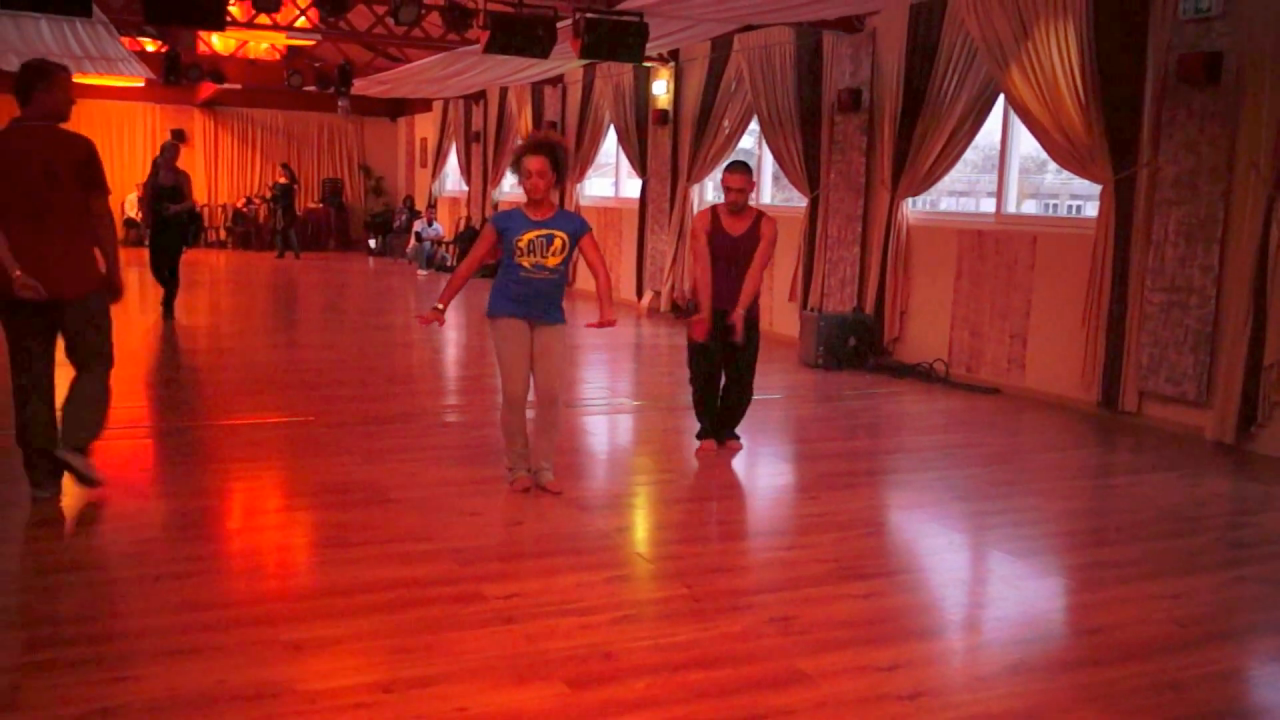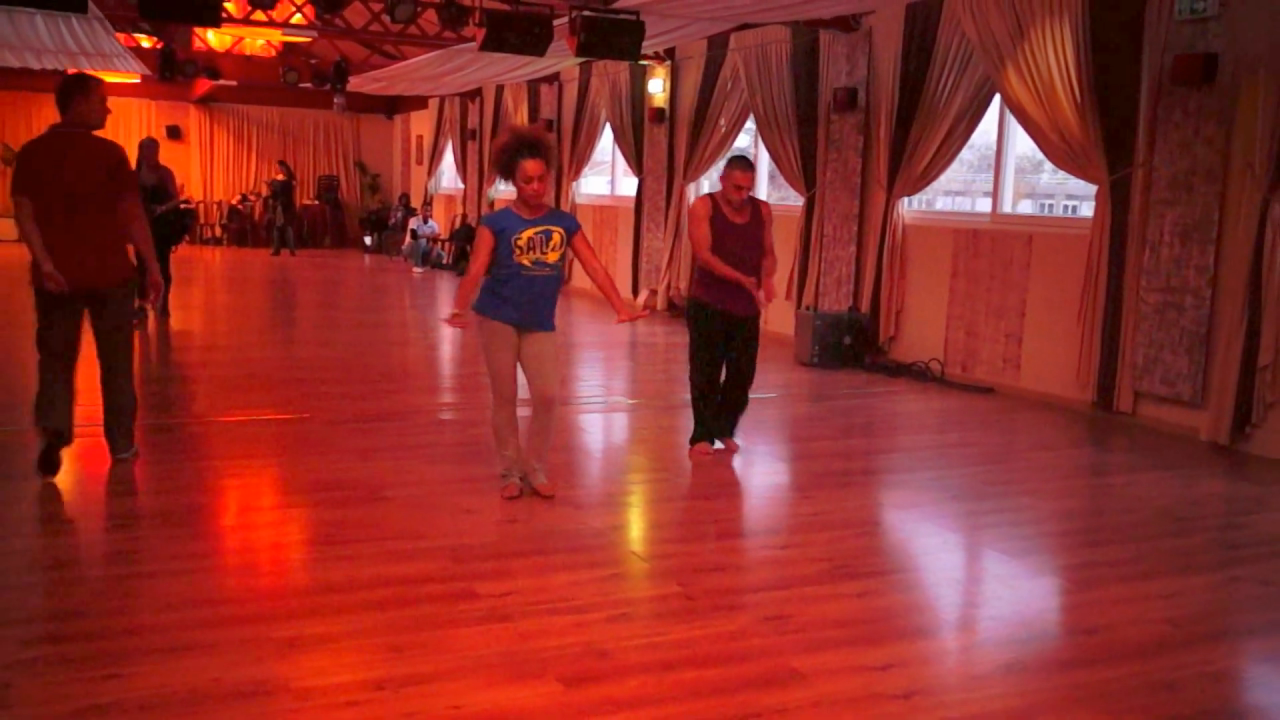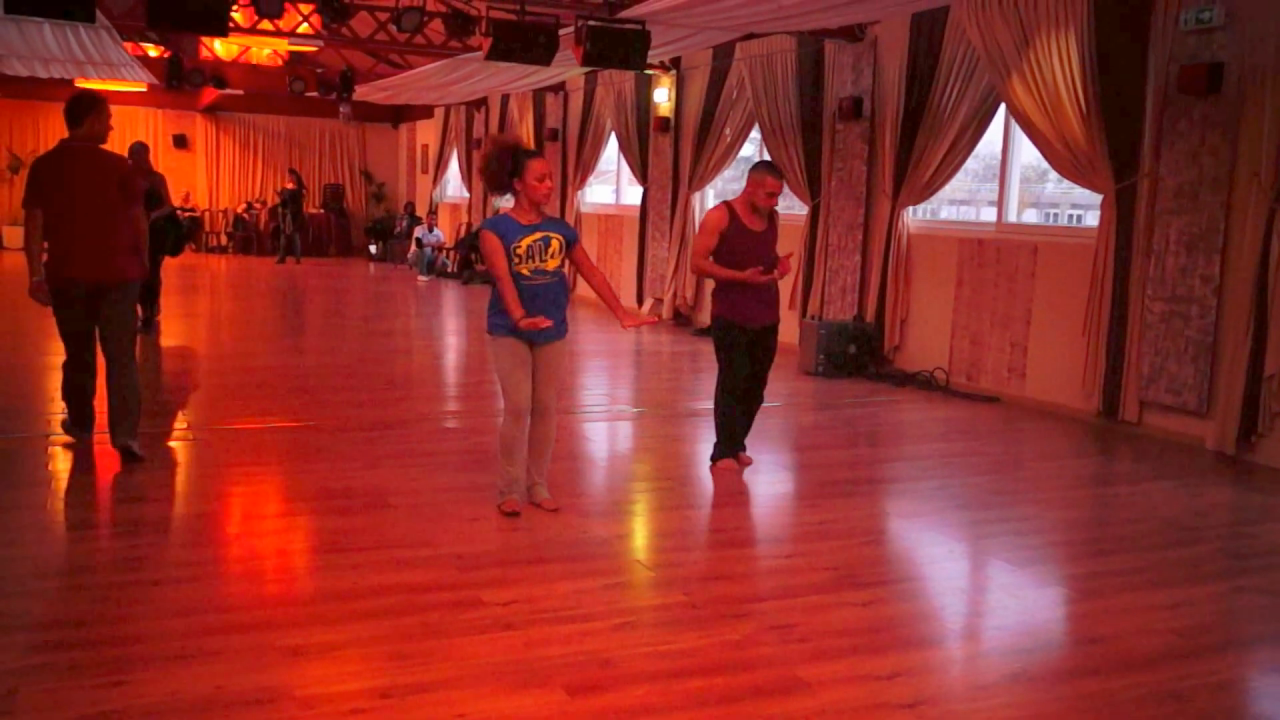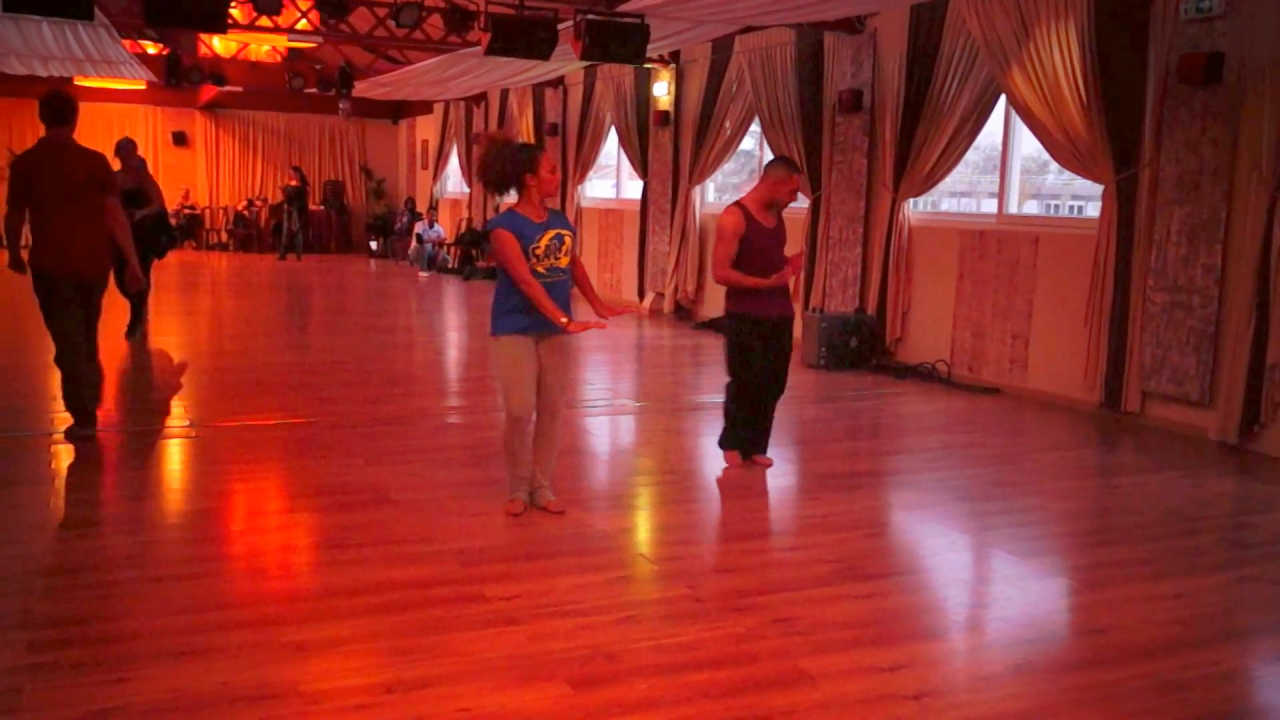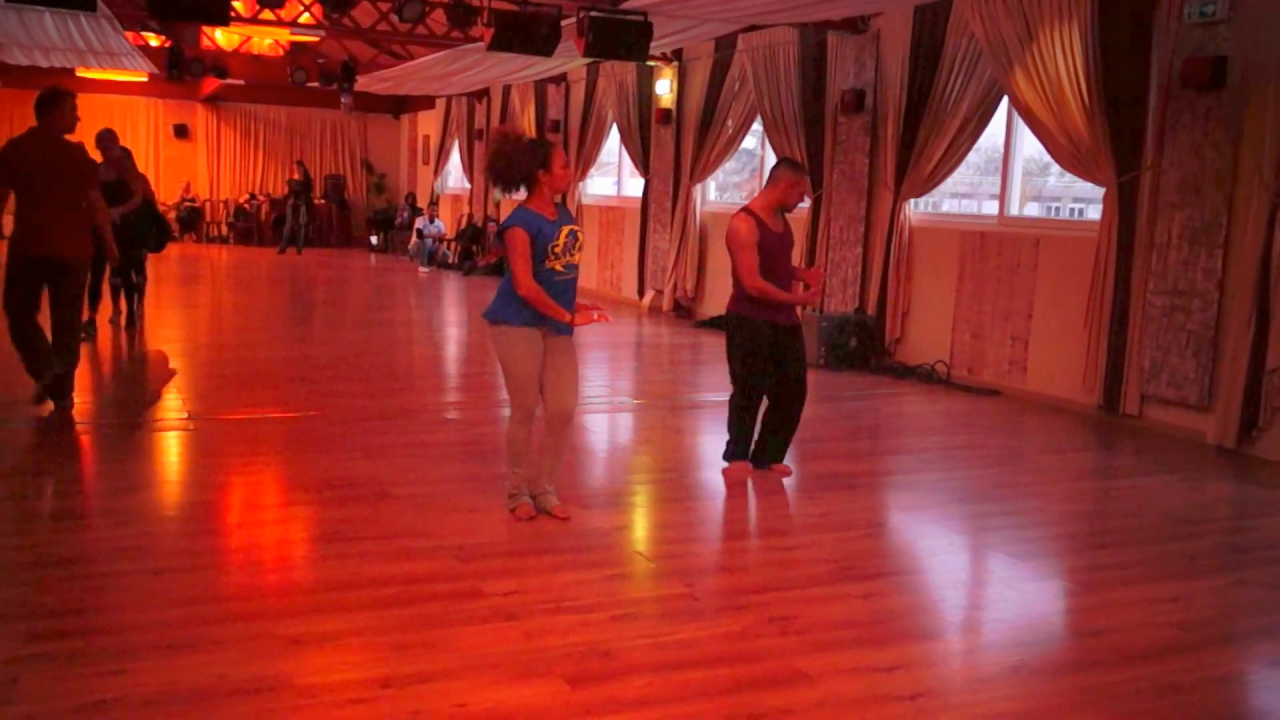
dt=0.4s
person 1, frame 1
right shoulder: (77, 148)
right elbow: (101, 216)
right wrist: (113, 270)
right hip: (76, 281)
right knee: (93, 366)
left ankle: (42, 477)
right ankle: (71, 446)
person 1, frame 2
left shoulder: (31, 153)
right shoulder: (109, 153)
left elbow: (24, 214)
right elbow: (133, 215)
left wrist: (46, 265)
right wrist: (152, 267)
left hip: (57, 276)
right hip: (110, 273)
left knee: (55, 362)
right knee: (117, 362)
left ankle: (54, 429)
right ankle: (121, 442)
person 1, frame 3
left shoulder: (44, 166)
right shoulder: (118, 165)
left elbow: (34, 224)
right elbow: (138, 220)
left wrist: (36, 275)
right wrist: (141, 262)
left hip: (67, 275)
right hip: (118, 272)
left knee: (79, 354)
right knee: (121, 356)
left ankle: (81, 423)
right ankle: (125, 433)
person 1, frame 4
left shoulder: (25, 164)
right shoulder: (95, 161)
left elbow: (14, 217)
right elbow: (115, 215)
left wrist: (13, 253)
right wrist: (132, 263)
left hip: (51, 265)
right hip: (94, 263)
left knee: (68, 342)
right knee: (86, 336)
left ankle: (84, 418)
right ankle: (87, 406)
person 1, frame 5
right shoulder: (76, 153)
right elbow: (96, 204)
right wrist: (109, 243)
left hip: (28, 247)
right hip: (72, 248)
right knee: (67, 323)
left ankle: (46, 369)
right ankle: (62, 391)
person 2, frame 1
left shoulder: (574, 224)
right shoulder: (504, 221)
left elbow: (599, 270)
right elbow: (469, 265)
left wrist: (606, 311)
right wrist: (440, 306)
left hip: (550, 318)
right hip: (509, 314)
left knee: (550, 395)
right knee: (514, 395)
left ankle: (542, 467)
right ankle: (518, 466)
person 2, frame 2
left shoulder: (565, 222)
right shoulder: (496, 223)
left elbow: (594, 267)
right elbow: (476, 269)
left wrist: (621, 307)
right wrist: (459, 311)
left hip: (540, 322)
right hip: (498, 316)
left knee: (547, 396)
right knee: (505, 397)
left ankle: (534, 468)
right ankle: (510, 473)
person 2, frame 3
left shoulder: (561, 229)
right shoulder: (495, 228)
left elbow: (591, 274)
right elbow: (503, 277)
left wrist: (622, 314)
right wrist: (519, 317)
left hip: (551, 331)
right hip: (509, 331)
left knee: (545, 409)
right knee: (517, 408)
left ankle: (538, 484)
right ankle: (510, 489)
person 2, frame 4
left shoulder: (561, 221)
right shoulder: (505, 226)
left elbow: (575, 267)
right elbow: (526, 281)
left wrist: (598, 306)
right wrist: (564, 320)
left hip: (553, 330)
right hip: (515, 327)
left knee: (551, 410)
right knee: (520, 411)
left ankle: (541, 487)
right ankle: (517, 487)
person 2, frame 5
left shoulder: (564, 215)
right shoulder: (520, 223)
right elbow: (524, 286)
left wrist: (573, 307)
right wrist: (569, 317)
left hip: (556, 326)
right hip: (517, 323)
left knee: (563, 410)
right knee: (524, 411)
left ankle: (544, 490)
right ankle: (518, 492)
person 3, frame 1
left shoulder: (765, 225)
right shoulder: (704, 219)
left elbow: (755, 272)
right elbow: (702, 267)
left wrist: (739, 313)
right wrist: (704, 312)
left hip: (745, 315)
right hip: (711, 312)
left knee: (741, 381)
right knee: (704, 375)
left ankle: (727, 431)
right ankle: (708, 431)
person 3, frame 2
left shoulder: (762, 210)
right shoulder: (704, 207)
left elbow: (768, 253)
right elbow: (703, 256)
left wrist: (767, 279)
right wrist: (741, 280)
left hip: (746, 305)
right hip: (708, 304)
left knee: (743, 373)
right knee: (705, 372)
left ankle: (725, 429)
right ankle: (702, 434)
person 3, frame 3
left shoulder: (772, 217)
right shoulder: (720, 216)
right elbow: (698, 263)
left wrist: (779, 263)
right wrist: (742, 277)
left hip: (766, 316)
right hip: (731, 317)
left knee: (754, 385)
right knee: (732, 384)
left ankle: (736, 444)
right ankle: (724, 452)
person 3, frame 4
left shoulder: (776, 214)
right shoulder: (734, 218)
right elbow: (720, 272)
left wrist: (789, 263)
right wrist: (766, 283)
left hip: (780, 313)
right hip: (745, 315)
left knee: (773, 384)
right knee: (745, 381)
left ankle: (754, 445)
right ankle: (732, 442)
person 3, frame 5
left shoulder: (780, 217)
right shoulder: (744, 224)
right elbow: (752, 284)
left wrist: (802, 275)
right wrist: (798, 299)
left hip: (785, 320)
right hip: (749, 320)
left knee: (793, 389)
right knee: (749, 390)
left ankle: (768, 455)
right ankle: (738, 454)
person 4, frame 1
left shoulder: (182, 176)
right shoulder: (154, 175)
left elbow: (190, 202)
right elbow: (147, 201)
left wrist: (176, 207)
right wrist: (146, 221)
left hip: (177, 226)
right hip: (158, 225)
left knee: (172, 265)
right knee: (156, 265)
left ankle: (169, 304)
right ankle: (169, 294)
person 4, frame 2
left shoulder: (165, 173)
right shoulder: (136, 174)
left elbow: (176, 199)
left wrist: (162, 208)
left hip: (164, 225)
left knee: (163, 265)
right knee: (143, 264)
left ankle: (163, 303)
right ankle: (142, 306)
person 4, frame 3
left shoulder: (157, 178)
left elbow: (168, 206)
left wrist: (154, 215)
left hip: (156, 232)
left knee: (152, 273)
left ankle: (152, 312)
right ankle: (147, 316)
person 4, frame 4
left shoulder: (144, 177)
right shoulder: (114, 178)
left elbow: (156, 205)
left wrist: (140, 213)
left hip: (144, 233)
right knee: (122, 278)
left ankle: (135, 321)
right ankle: (140, 310)
person 4, frame 5
left shoulder: (126, 167)
right shoulder: (98, 170)
left elbow: (138, 198)
left wrist: (119, 211)
left hip: (129, 226)
right hip: (109, 225)
left knee: (136, 268)
right knee: (118, 270)
left ankle: (136, 307)
